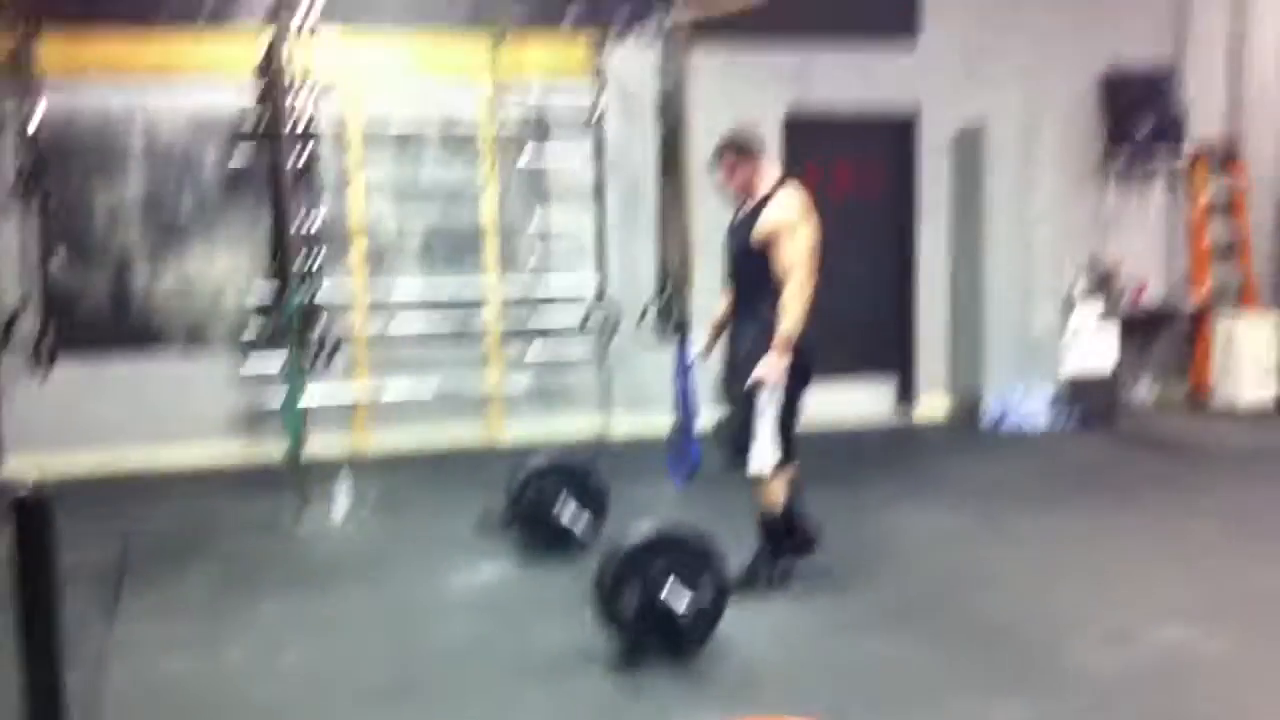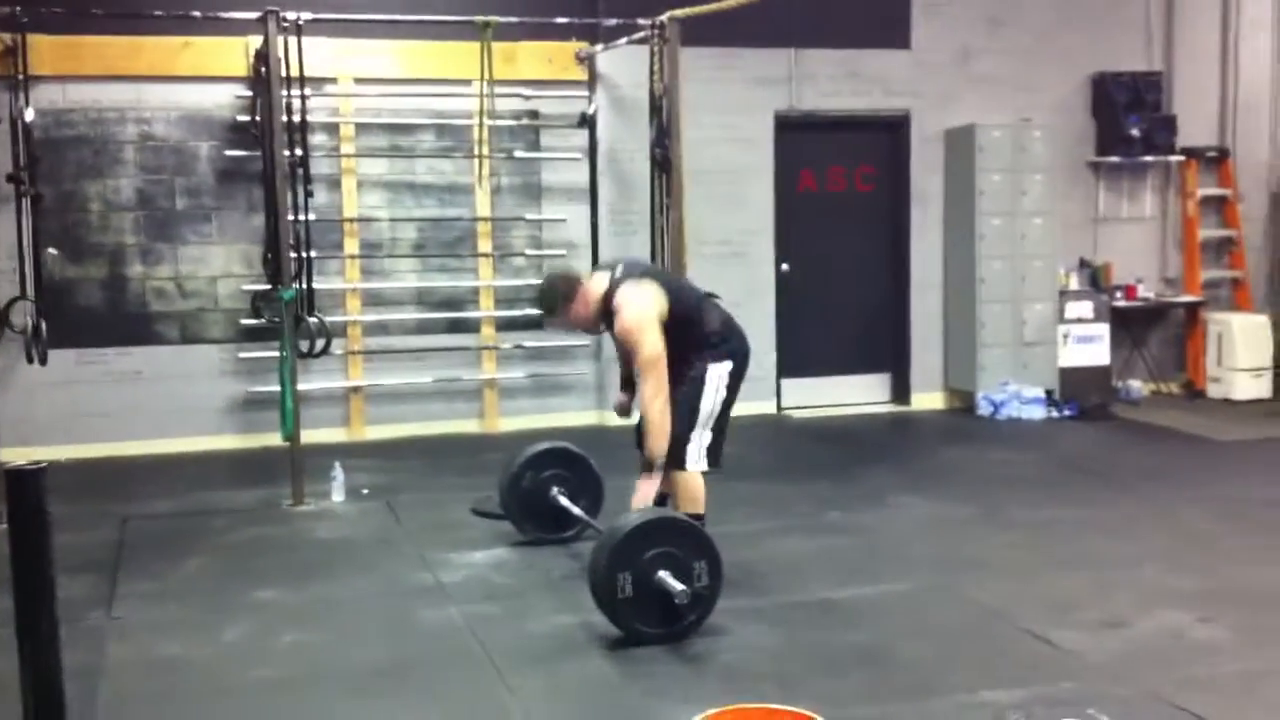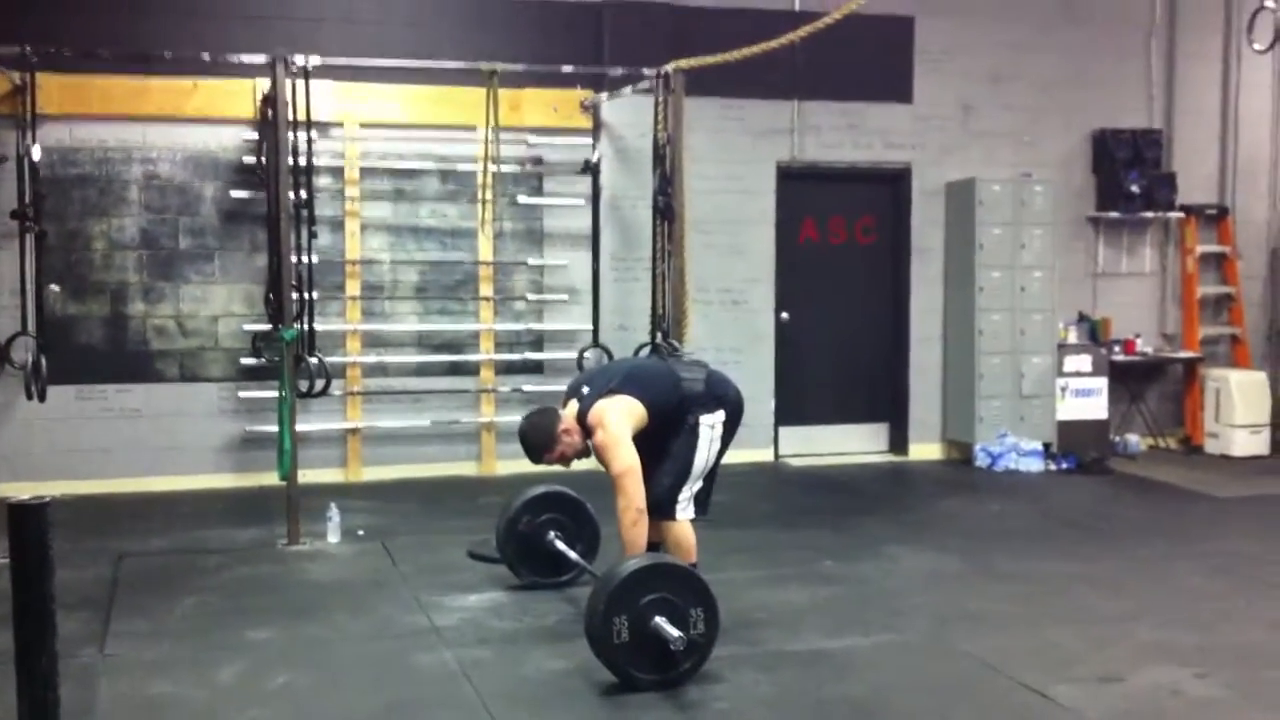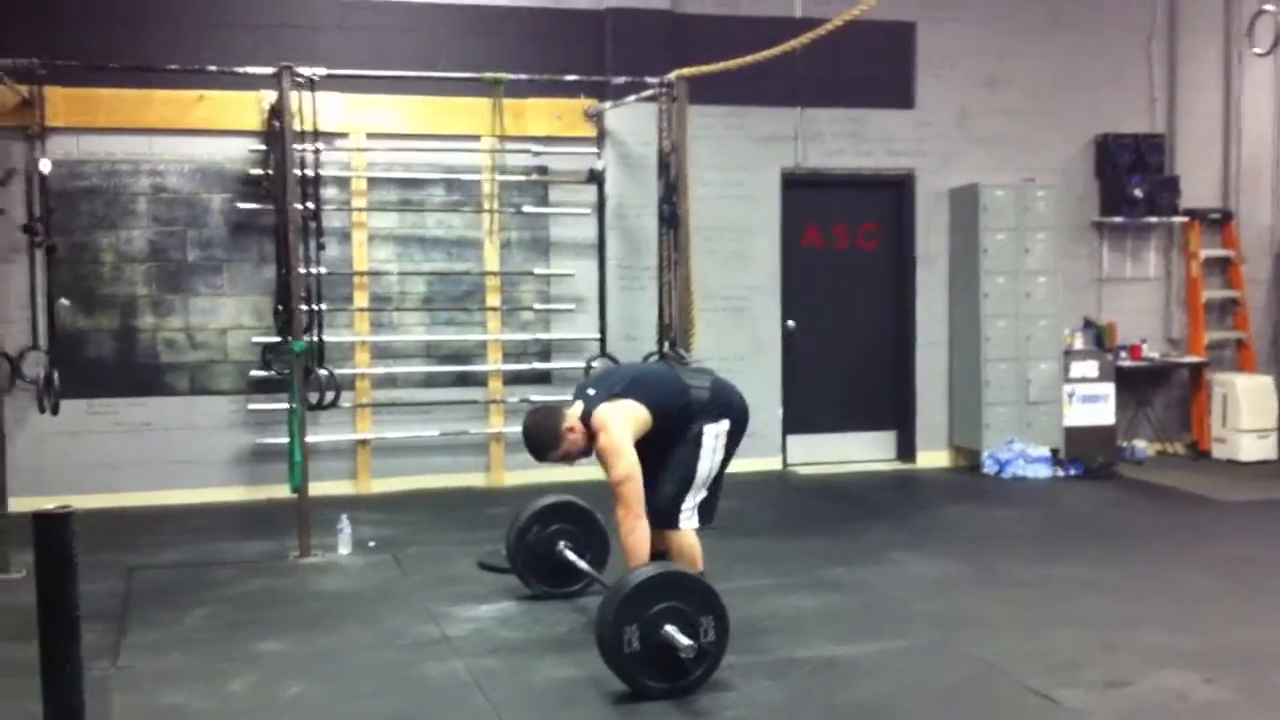
dt=1s
person 1, frame 1
left shoulder: (784, 210)
right shoulder: (748, 209)
left elbow: (798, 284)
left wrist: (780, 351)
right wrist: (717, 325)
left hip: (769, 350)
right hip: (746, 341)
left knee: (759, 452)
right knee: (770, 446)
left ankle: (775, 555)
right ankle: (794, 531)
person 1, frame 2
left shoulder: (634, 309)
right shoulder: (604, 286)
left elbow: (654, 395)
left wrist: (651, 474)
right wrist: (626, 387)
left hip: (717, 351)
right hip: (682, 348)
left knee: (681, 450)
right knee: (650, 447)
person 1, frame 3
left shoulder: (606, 427)
right shoulder: (573, 400)
left elbow: (633, 508)
left hip: (712, 404)
right hip: (679, 402)
left knee: (667, 501)
right knee: (642, 488)
person 1, frame 4
left shoulder: (610, 430)
right shoulder: (581, 402)
left elbow: (631, 515)
left hip: (717, 412)
left knee: (672, 510)
right knee: (649, 498)
